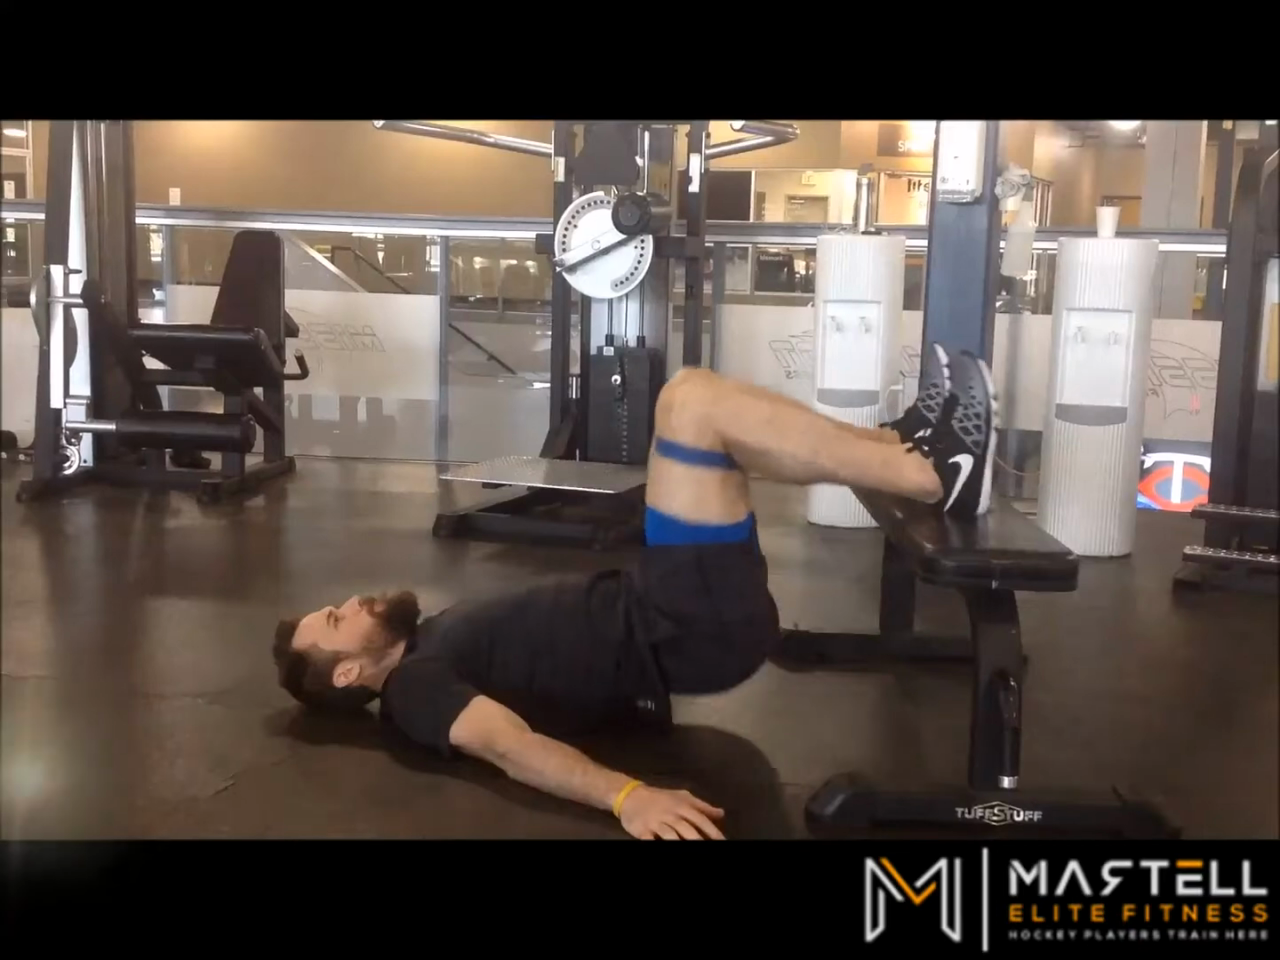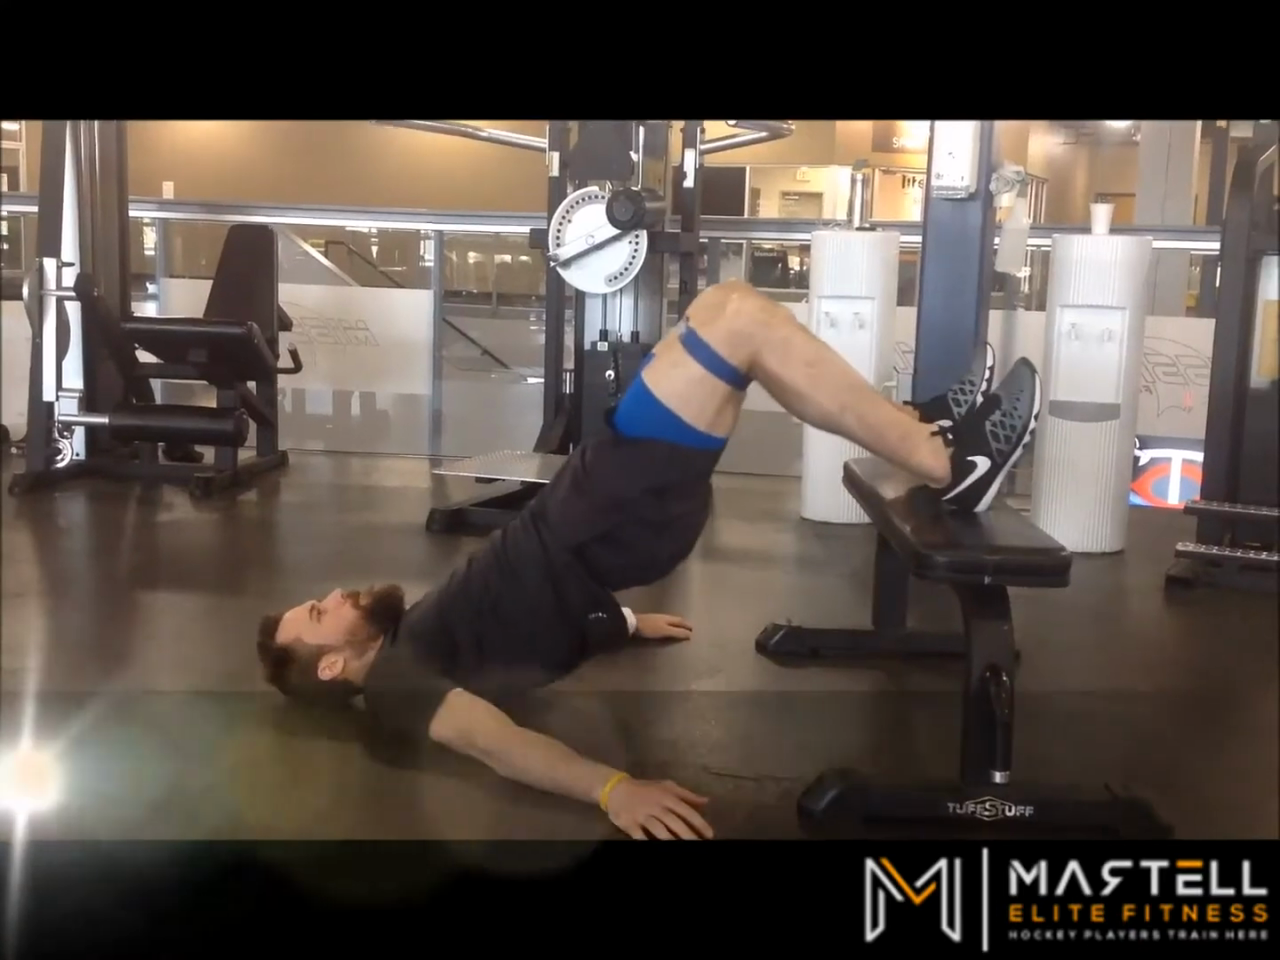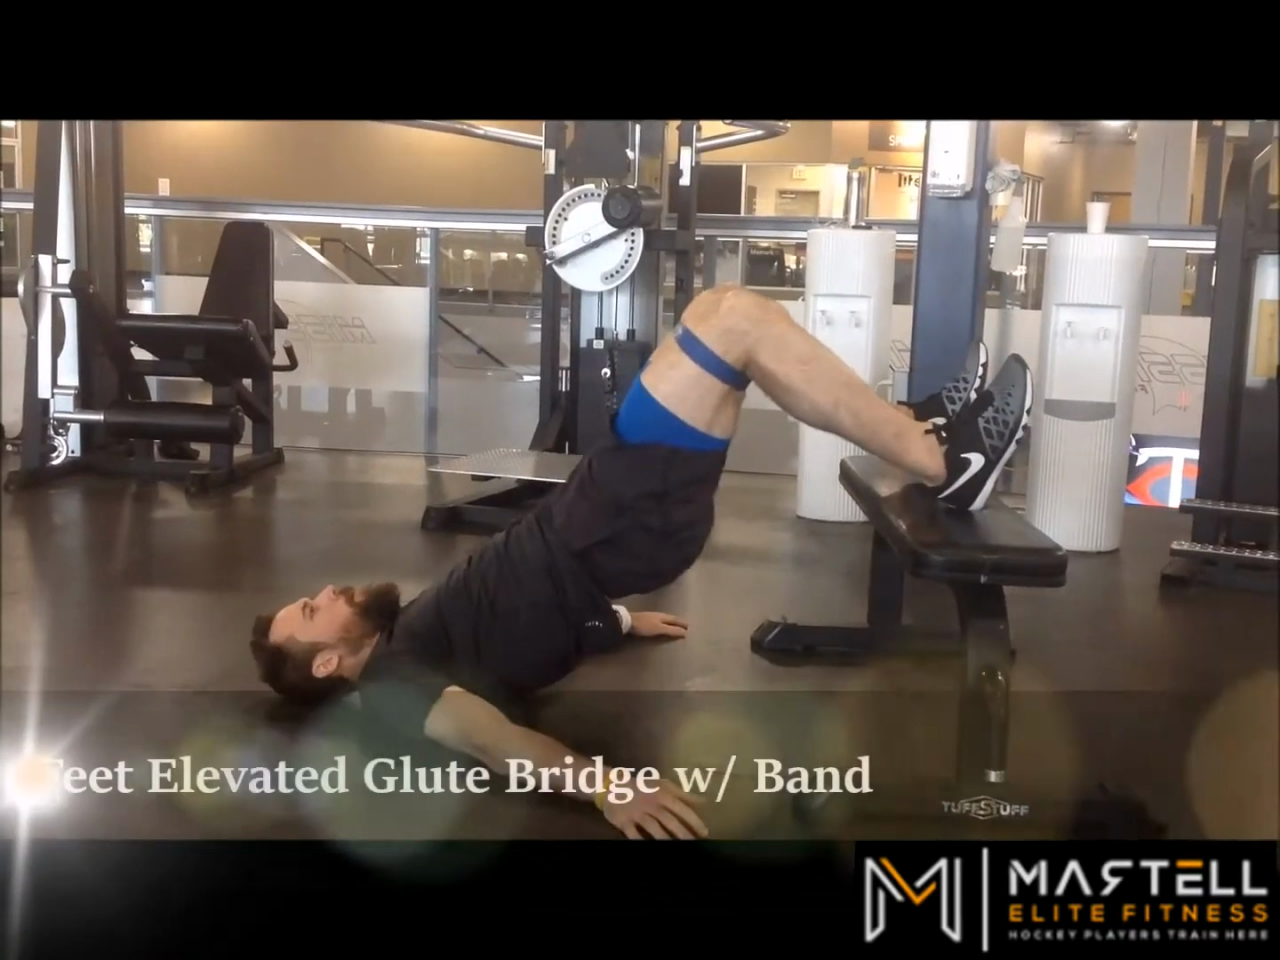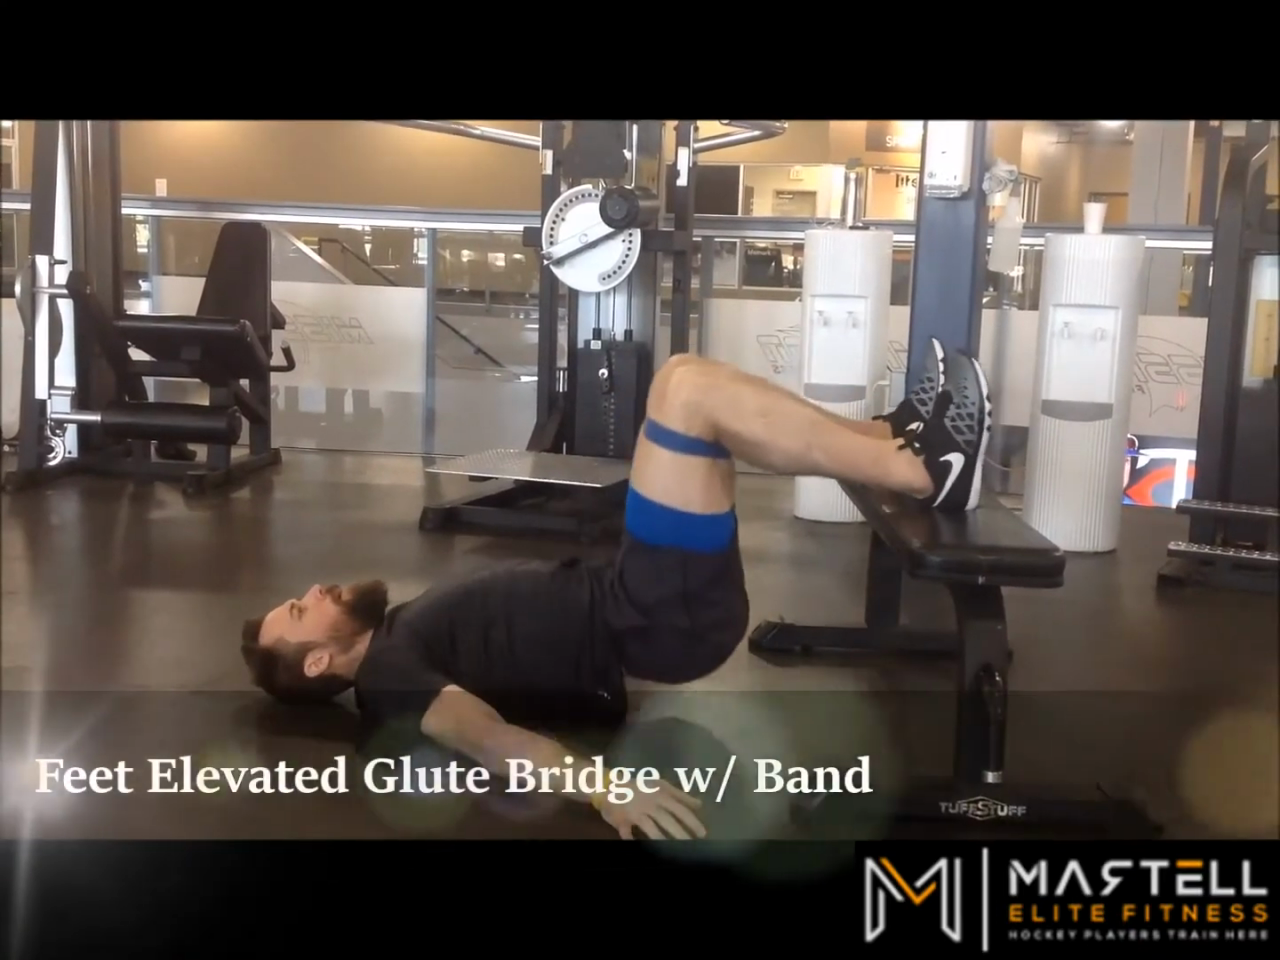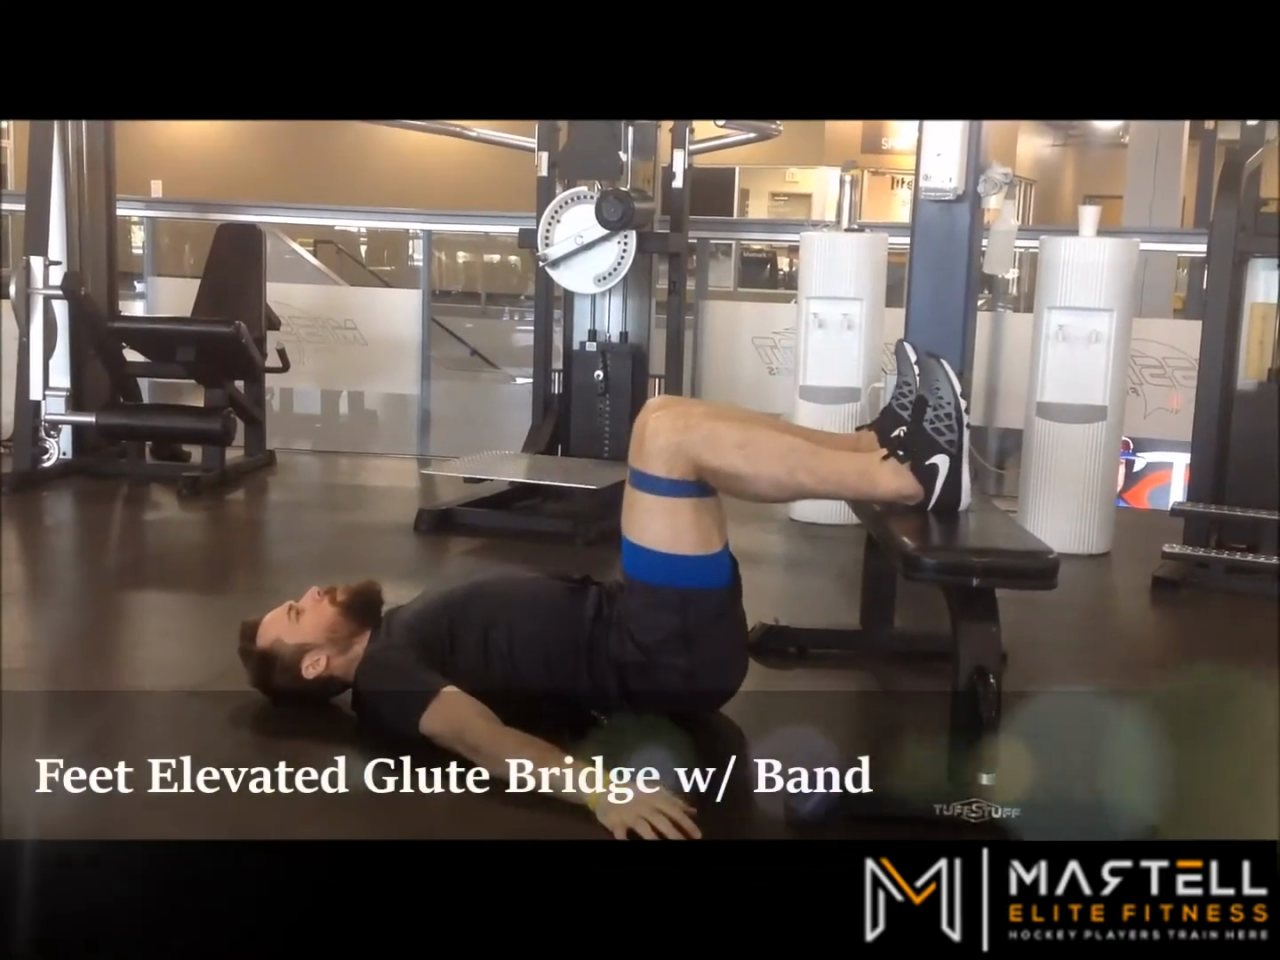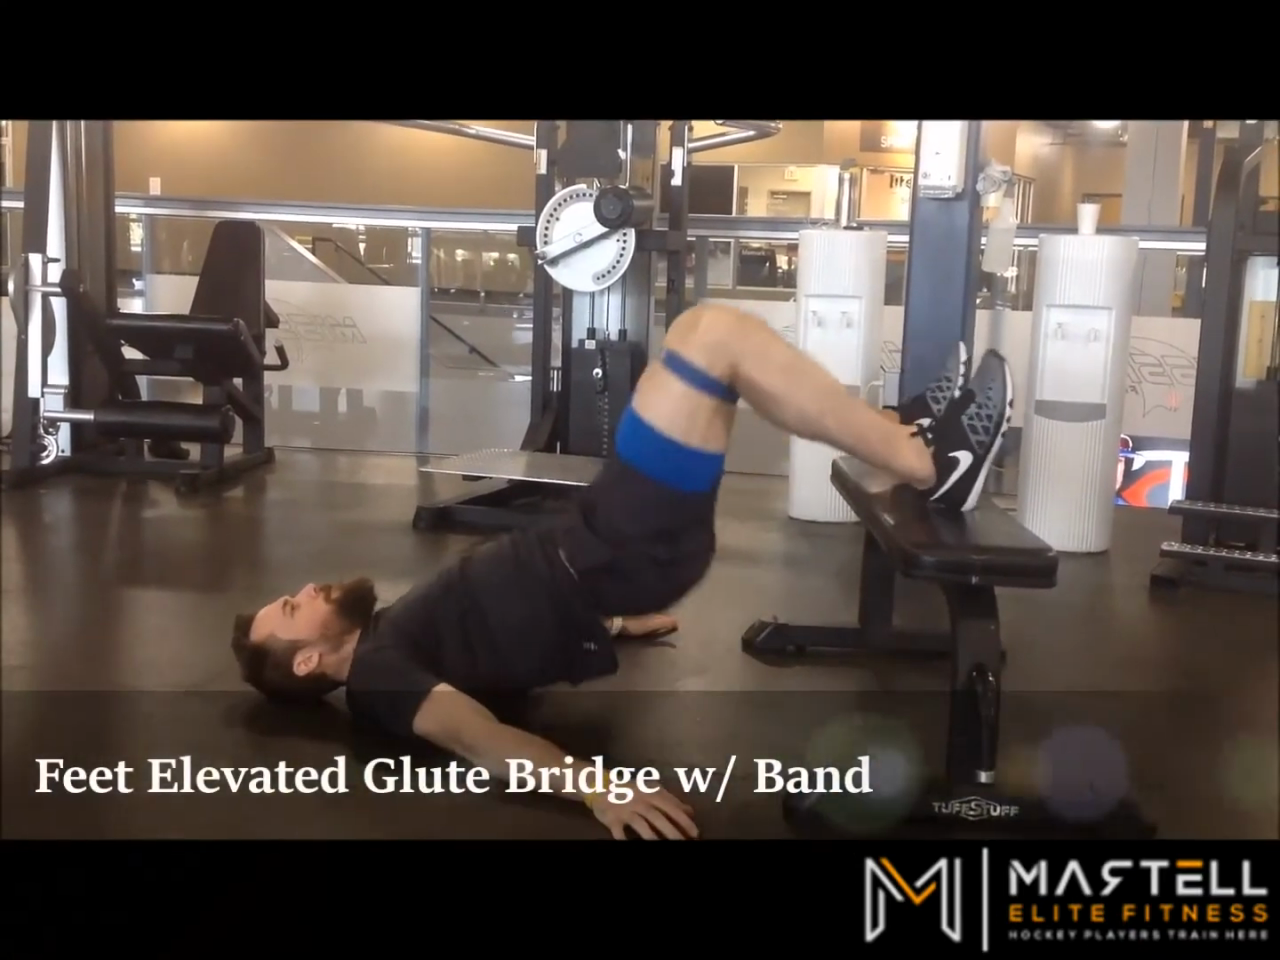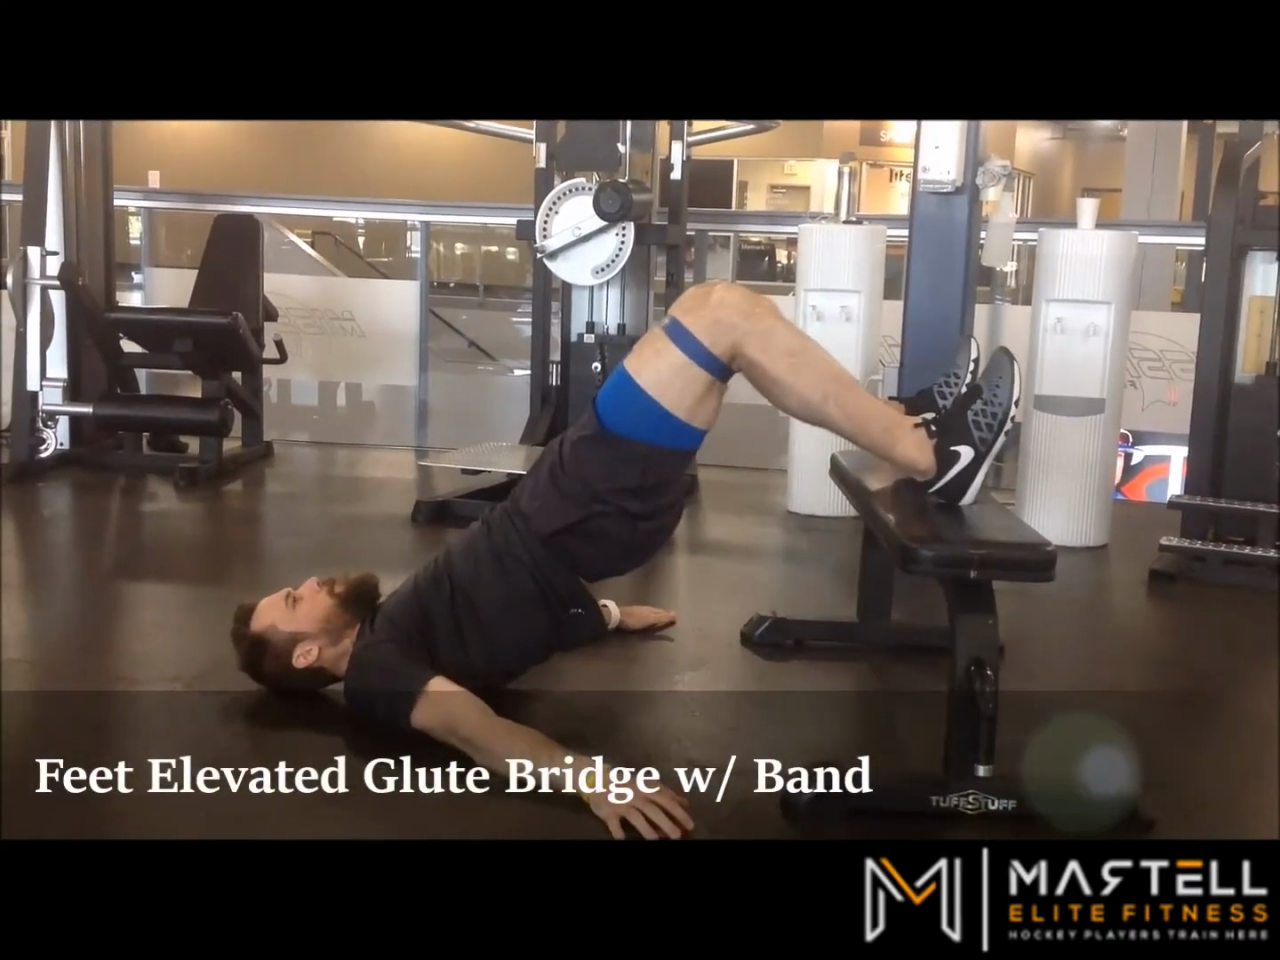
dt=0.7s
person 1, frame 1
left shoulder: (429, 642)
right shoulder: (413, 691)
right elbow: (508, 746)
right wrist: (626, 794)
left hip: (637, 622)
right hip: (683, 635)
left knee: (701, 401)
right knee: (693, 399)
left ankle: (908, 445)
right ankle: (938, 475)
person 1, frame 2
left shoulder: (411, 637)
right shoulder: (395, 682)
right elbow: (491, 741)
right wrist: (613, 789)
left hip: (588, 520)
right hip: (614, 519)
left knee: (730, 308)
right knee: (740, 321)
left ankle: (924, 431)
right ankle: (946, 464)
person 1, frame 3
left shoulder: (404, 634)
right shoulder: (390, 680)
right elbow: (486, 736)
right wrist: (604, 785)
left hip: (596, 528)
right hip: (623, 526)
left knee: (728, 316)
right knee: (733, 316)
left ankle: (921, 427)
right ankle: (943, 461)
person 1, frame 4
left shoulder: (401, 633)
right shoulder: (389, 678)
right elbow: (484, 737)
right wrist: (599, 785)
left hip: (619, 597)
right hip: (660, 616)
left knee: (694, 392)
right knee: (689, 388)
left ankle: (899, 439)
right ankle: (926, 472)
person 1, frame 5
left shoulder: (399, 633)
right shoulder: (386, 679)
right elbow: (478, 736)
right wrist: (594, 790)
left hip: (622, 621)
right hip: (659, 657)
left knee: (678, 426)
right knee: (667, 430)
left ankle: (884, 444)
right ankle: (917, 478)
person 1, frame 6
left shoulder: (389, 635)
right shoulder: (377, 679)
right elbow: (472, 735)
right wrist: (592, 786)
left hip: (588, 555)
right hip: (616, 557)
left knee: (713, 343)
right knee: (712, 332)
left ankle: (907, 431)
right ankle: (930, 464)
person 1, frame 7
left shoulder: (384, 633)
right shoulder: (375, 673)
right elbow: (469, 727)
right wrist: (587, 778)
left hip: (565, 514)
left knee: (722, 315)
right knee: (721, 311)
left ankle: (908, 422)
right ankle: (931, 455)
